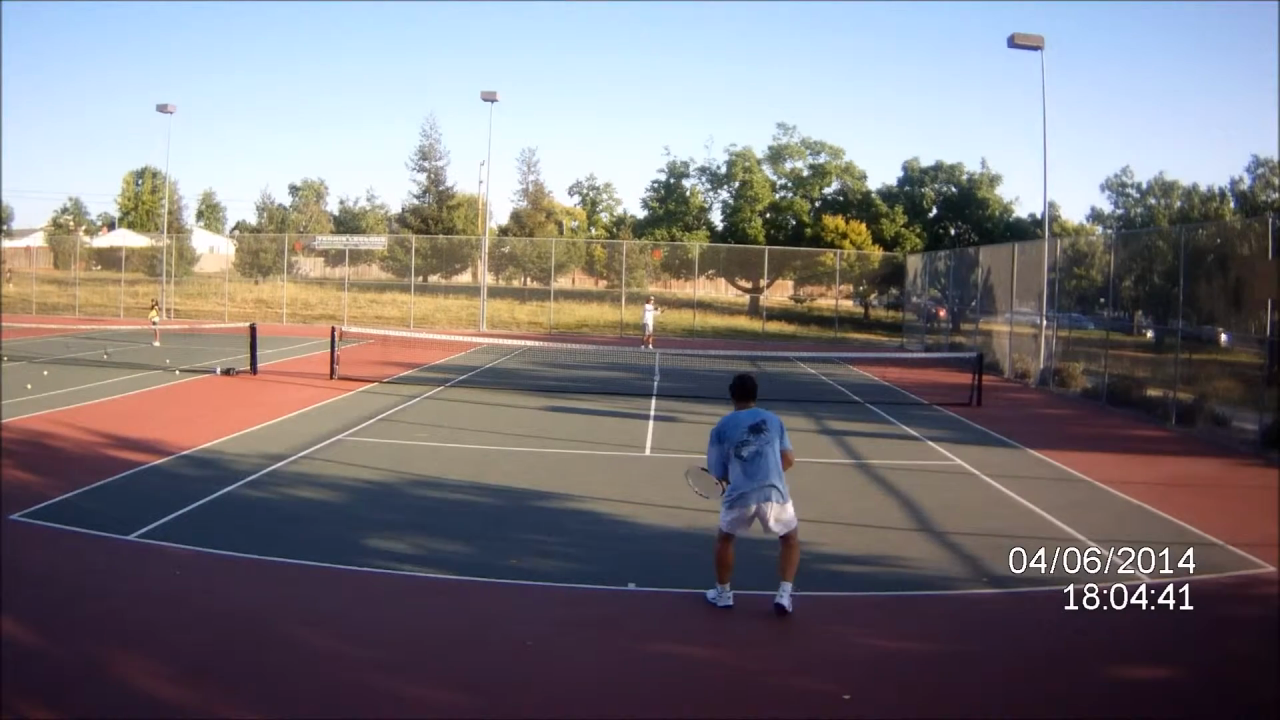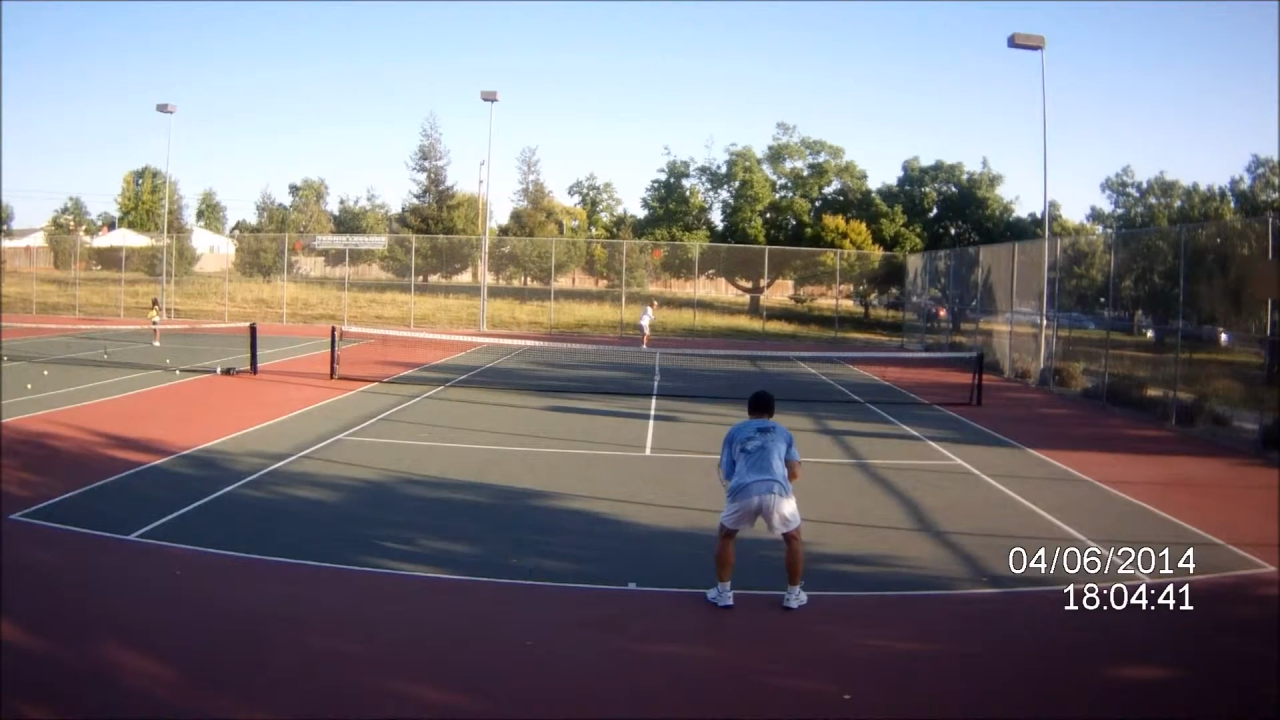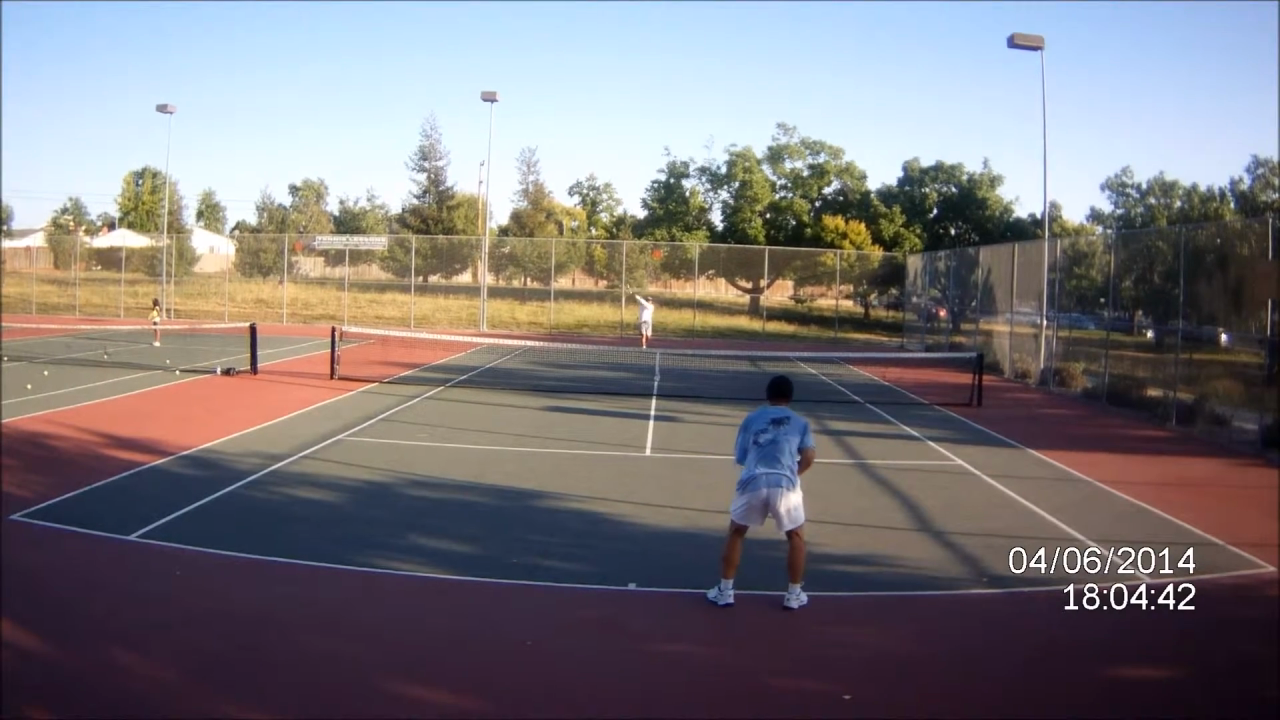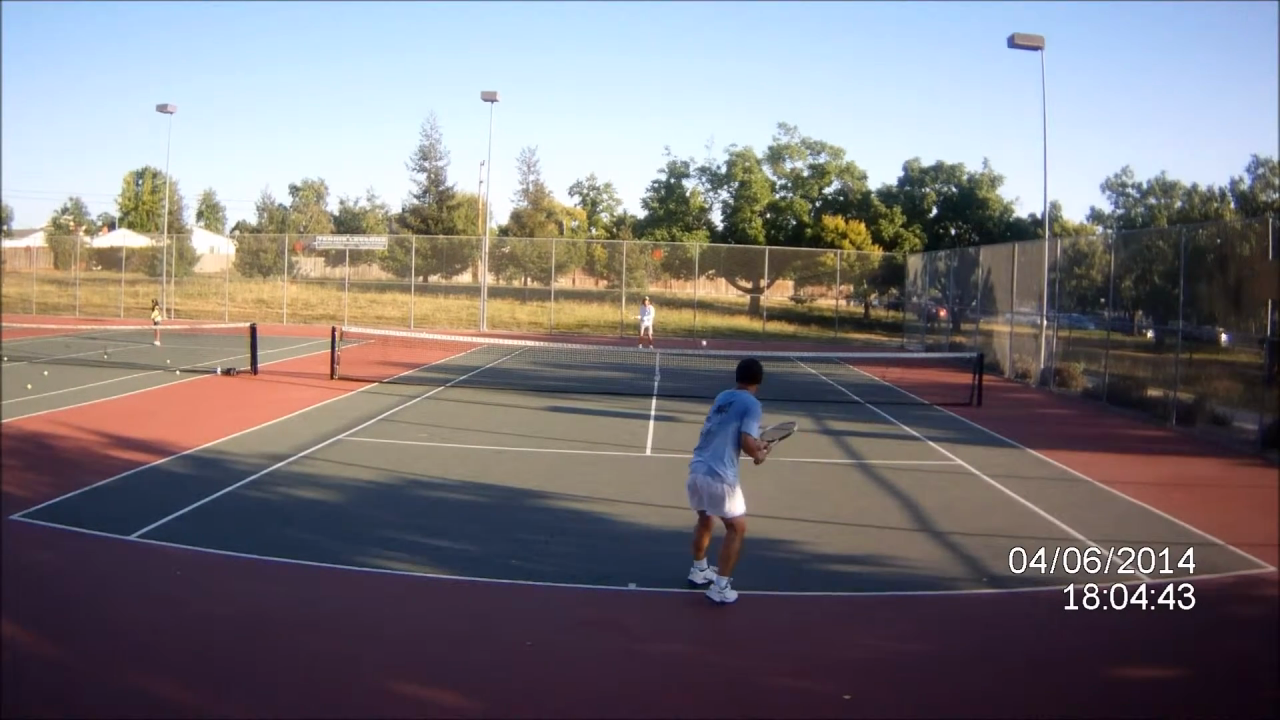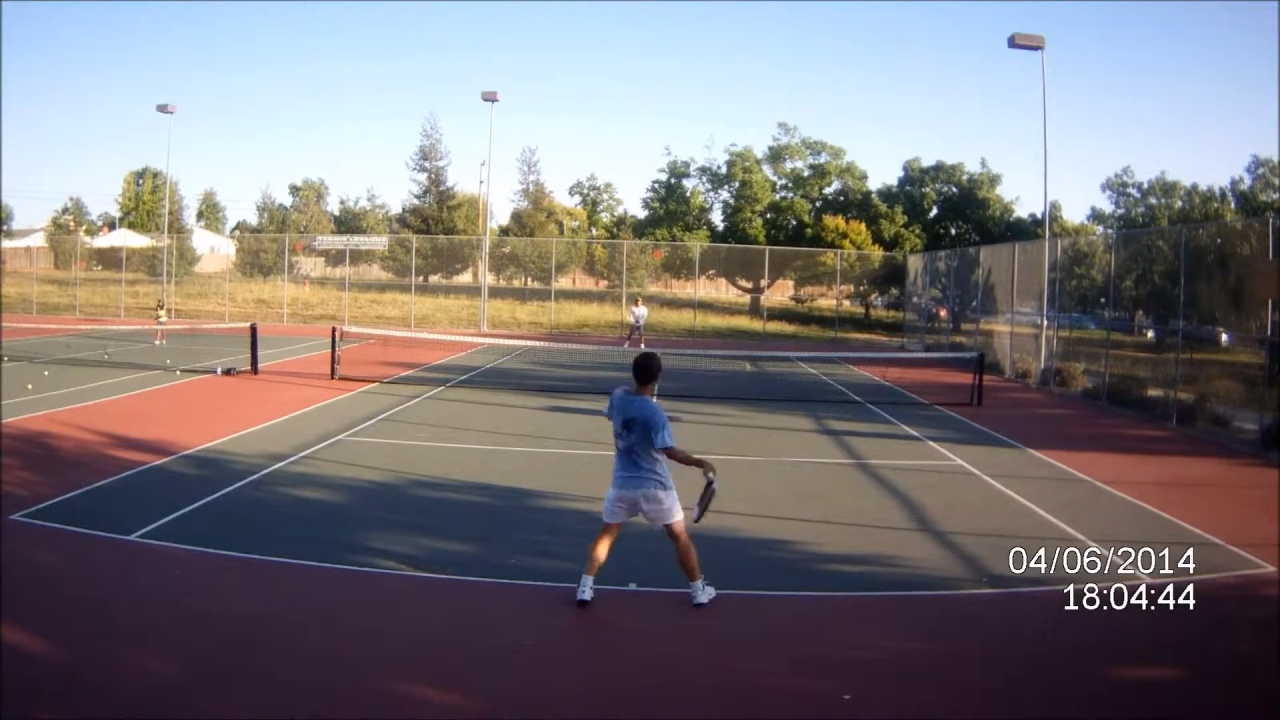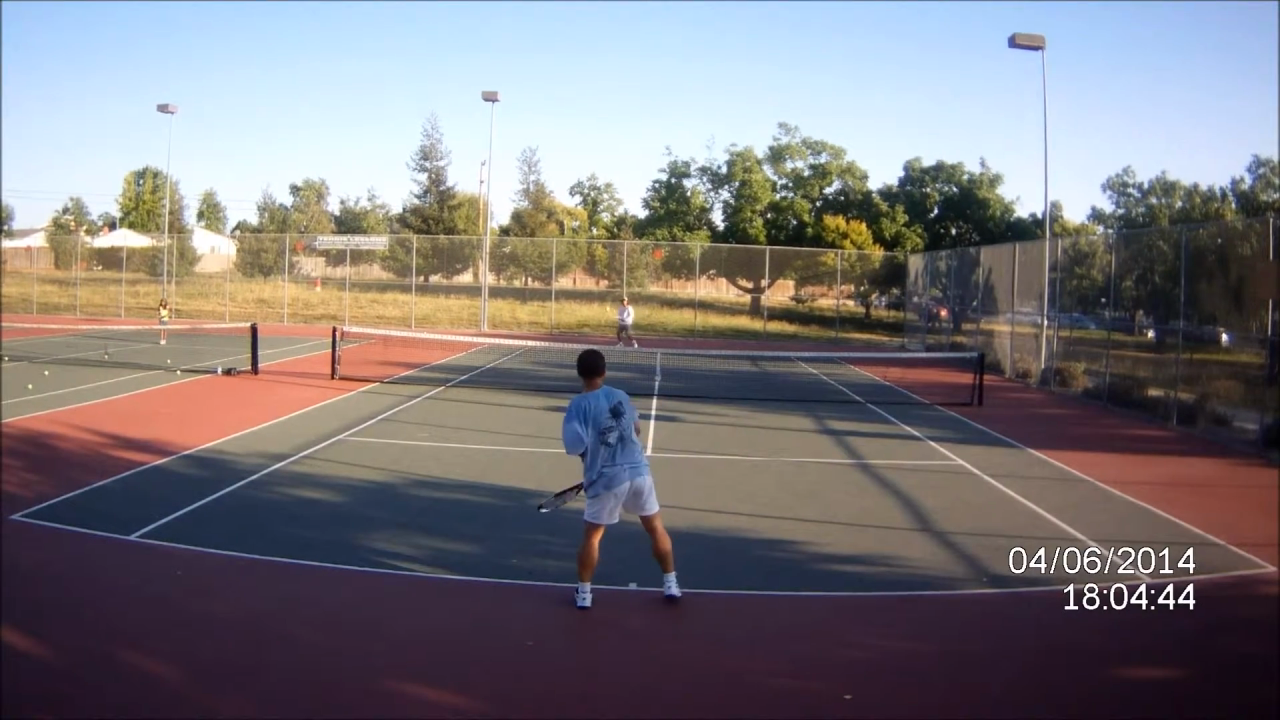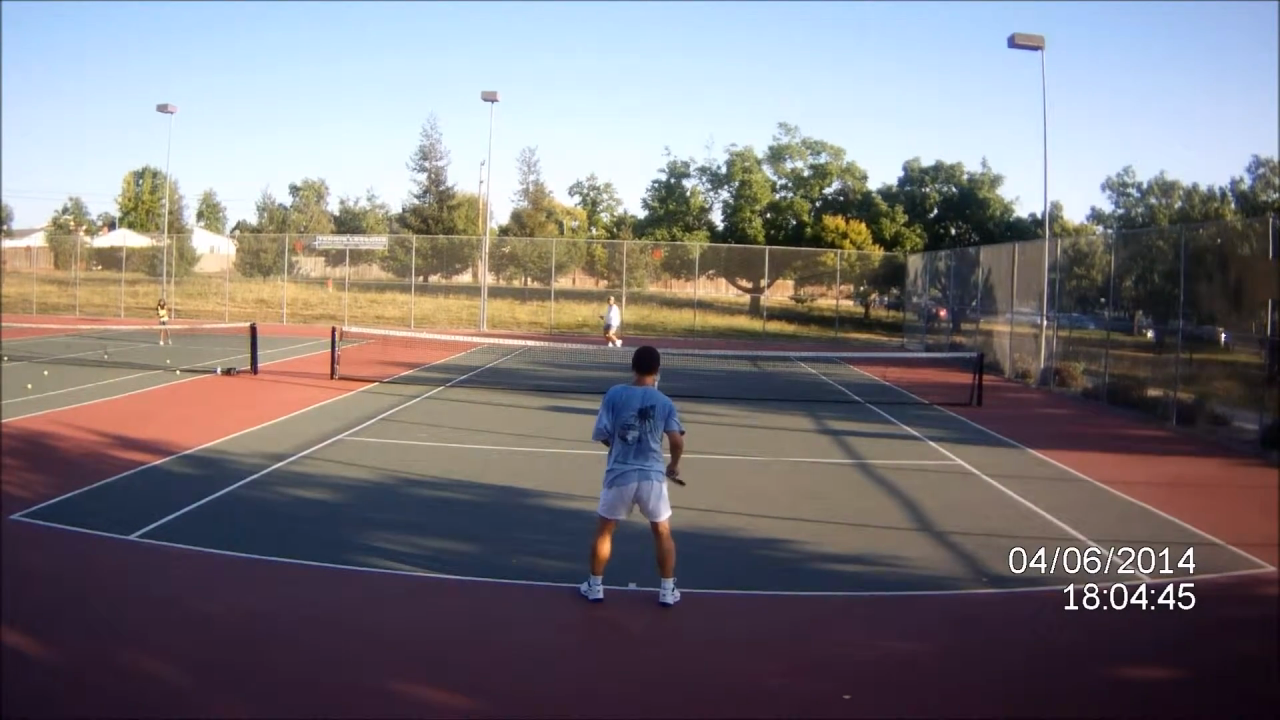
dt=0.7s
person 1, frame 1
left shoulder: (721, 427)
right shoulder: (774, 420)
left elbow: (717, 472)
right elbow: (788, 460)
left hip: (740, 496)
right hip: (774, 493)
left knee: (725, 540)
right knee: (790, 540)
left ankle: (723, 593)
right ankle: (784, 593)
person 1, frame 2
left shoulder: (734, 432)
right shoulder: (784, 433)
left elbow: (727, 473)
right elbow: (794, 472)
left hip: (743, 491)
right hip: (776, 491)
left knee: (725, 536)
right knee: (793, 540)
left ankle: (723, 592)
right ankle: (793, 594)
person 1, frame 3
left shoulder: (751, 418)
right shoulder: (800, 422)
left elbow: (740, 458)
right elbow: (809, 457)
left hip: (752, 483)
right hip: (785, 486)
left knee: (735, 535)
right knee: (796, 538)
left ankle: (725, 592)
right ankle: (794, 594)
person 1, frame 4
left shoulder: (722, 397)
right shoulder: (752, 404)
right elbow: (747, 442)
left wrist: (756, 445)
right wrist: (758, 454)
left hip: (697, 469)
right hip: (719, 475)
left knee: (705, 521)
right knee: (736, 529)
left ankle: (699, 570)
right ankle: (720, 587)
person 1, frame 5
left shoulder: (618, 397)
right shoulder: (653, 413)
right elbow: (669, 451)
right wrist: (702, 464)
left hip: (622, 484)
right hip: (654, 485)
left knee: (605, 535)
right knee: (680, 537)
left ankle: (585, 589)
right ankle: (697, 589)
person 1, frame 6
left shoulder: (578, 405)
right shoulder: (621, 396)
left elbow: (574, 447)
left wrist: (591, 453)
left hip: (606, 480)
right hip: (639, 472)
left knee: (591, 537)
right knee: (656, 529)
left ankle: (584, 593)
right ankle: (671, 584)
person 1, frame 7
left shoulder: (615, 394)
right shoulder: (665, 403)
left elbow: (600, 433)
right elbow: (677, 442)
right wrist: (674, 465)
left hip: (619, 476)
right hip: (652, 476)
left knee: (604, 532)
right knee: (662, 533)
left ankle: (595, 586)
right ankle: (667, 590)
